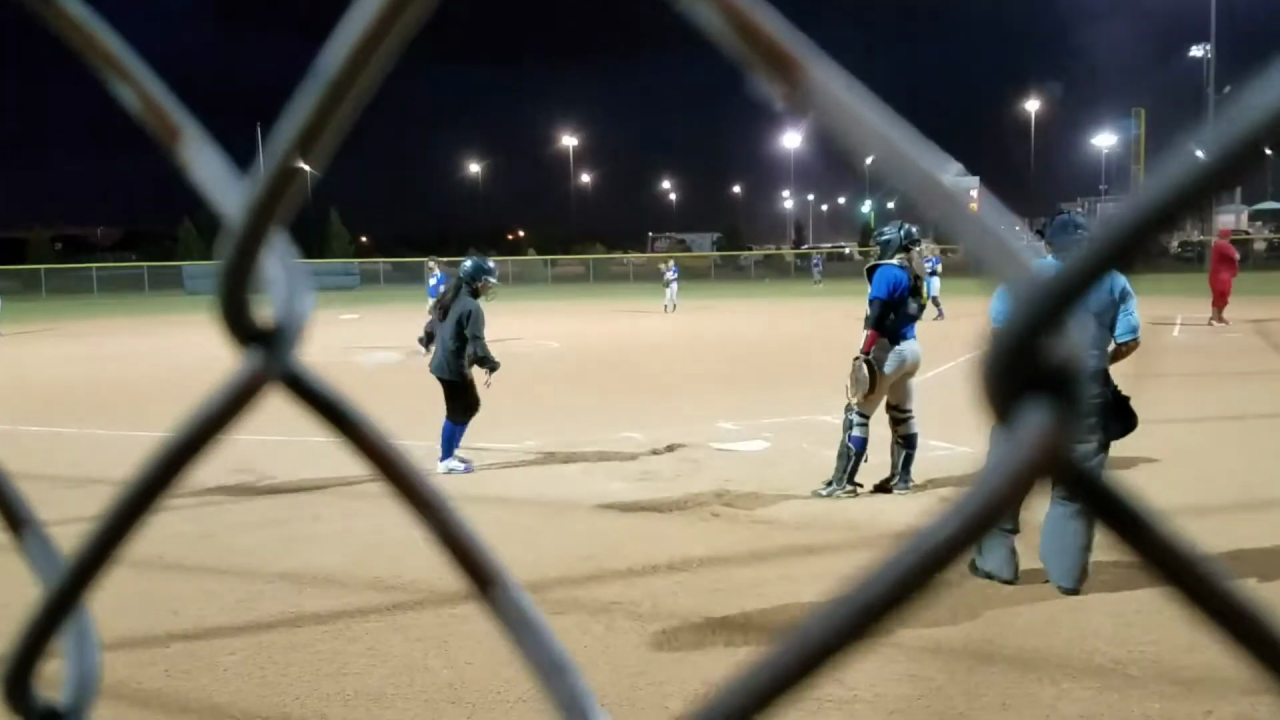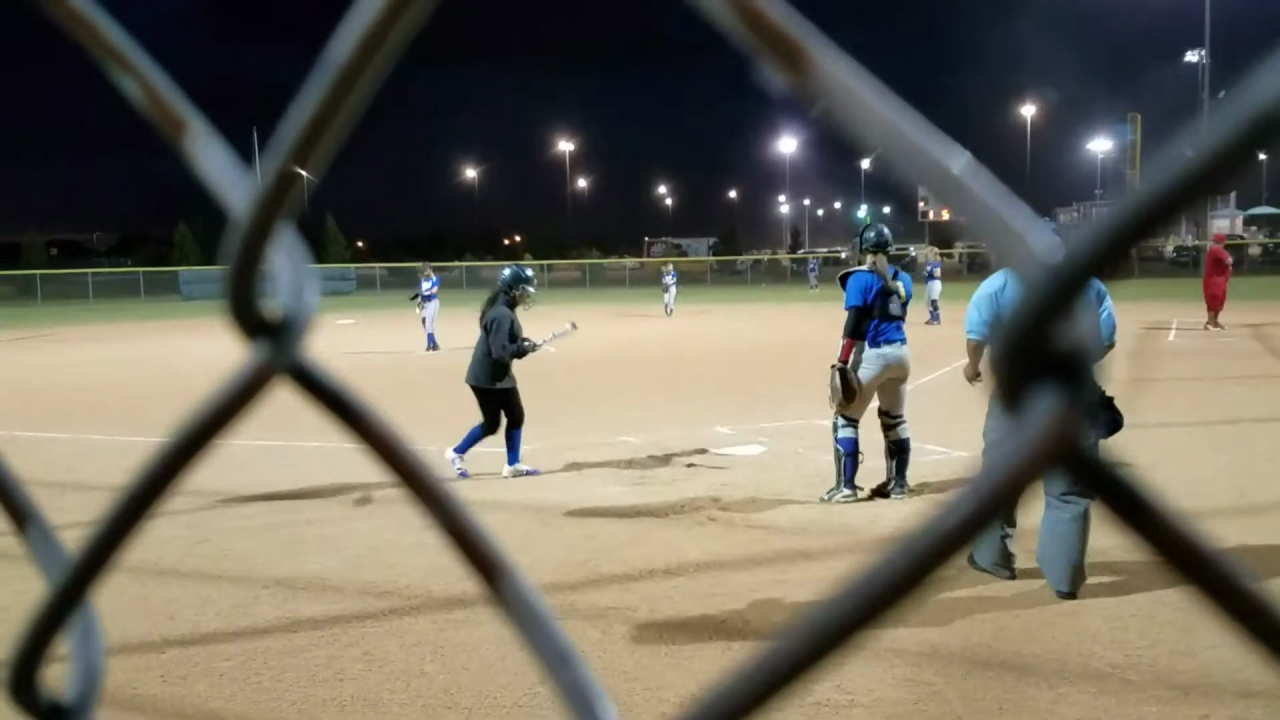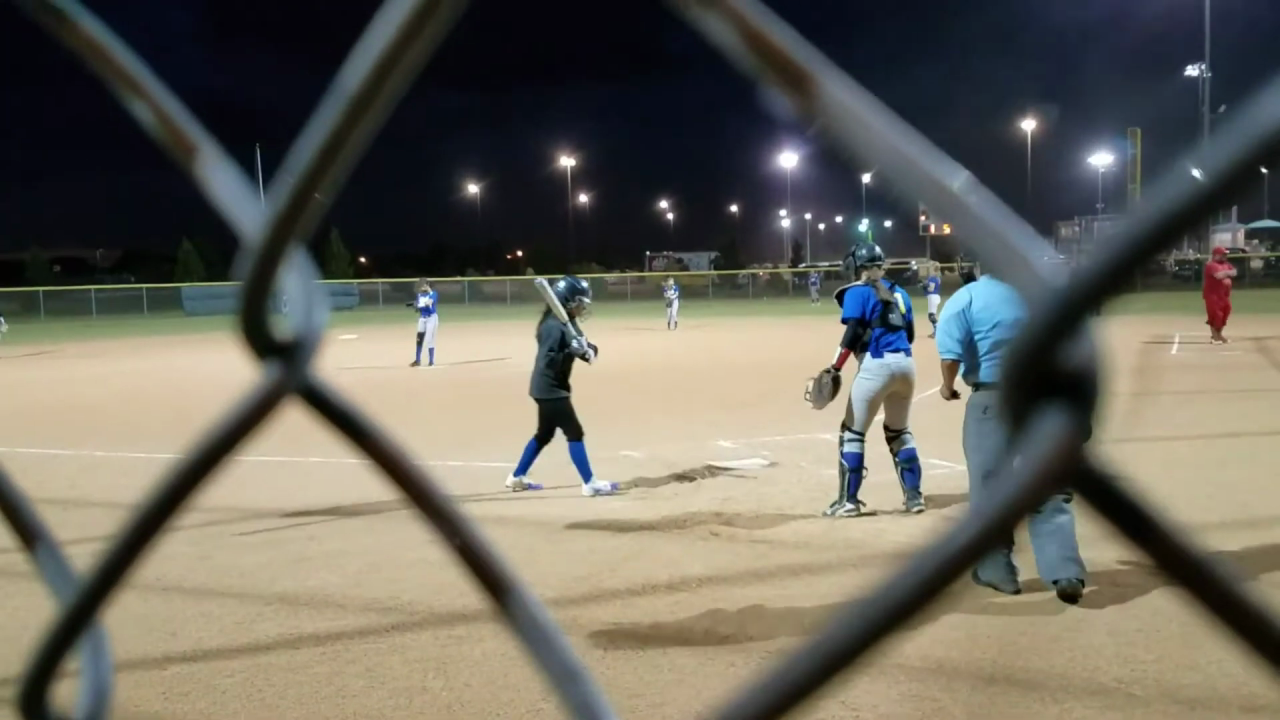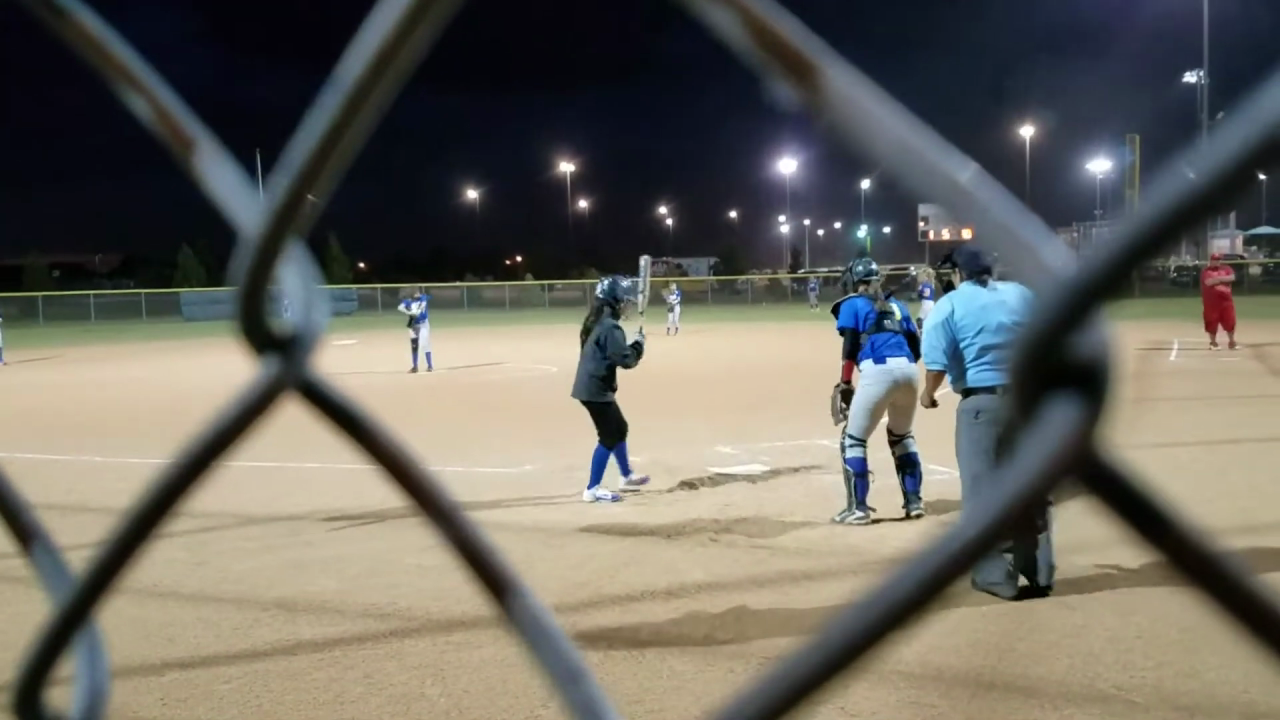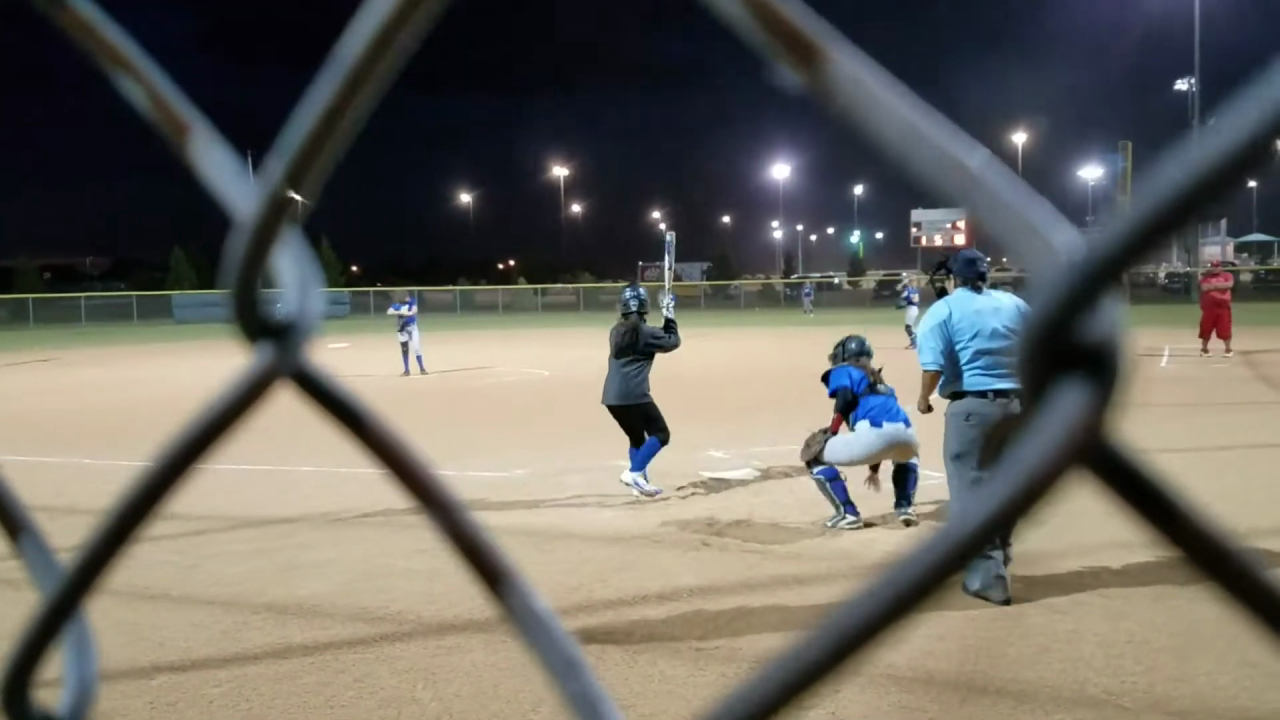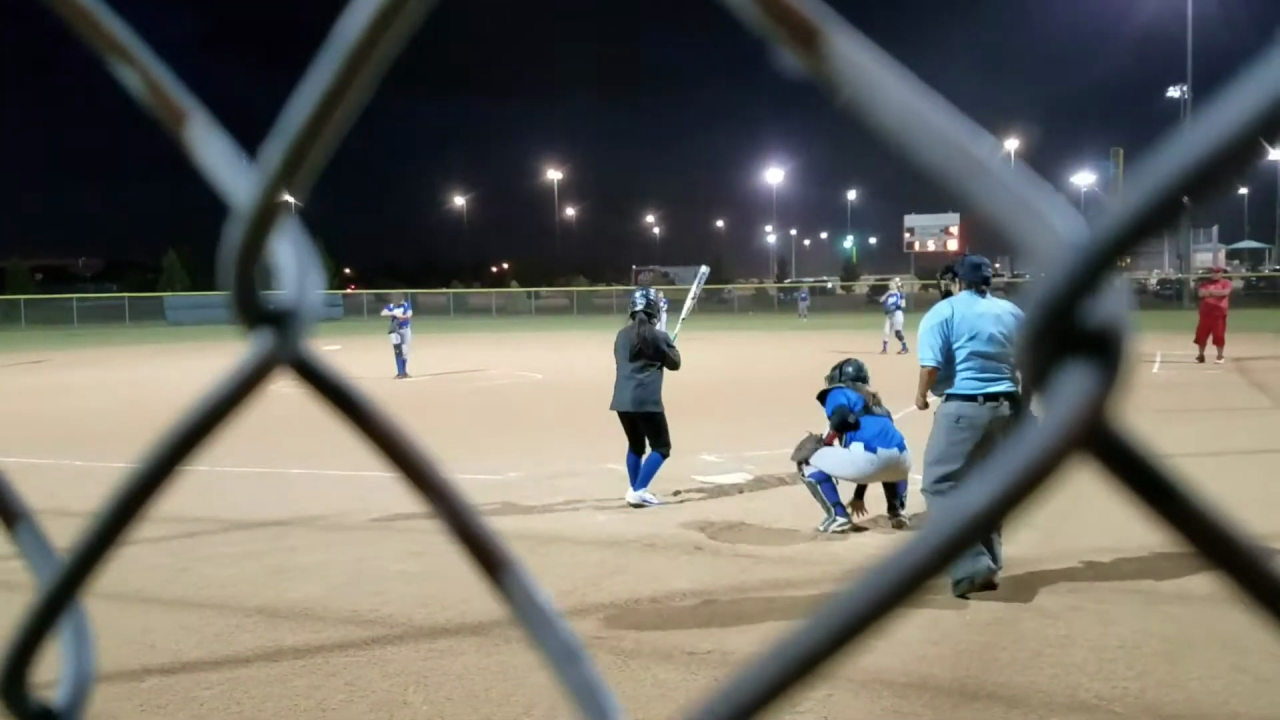
dt=0.4s
person 1, frame 1
right shoulder: (1114, 282)
left elbow: (1000, 327)
right elbow: (1129, 341)
right hip: (1088, 391)
right knee: (1075, 486)
left ankle: (997, 561)
right ankle: (1067, 573)
person 1, frame 2
left shoulder: (1000, 282)
right shoulder: (1089, 285)
left elbow: (976, 335)
right elbow: (1106, 339)
left wrist: (972, 365)
right knee: (1070, 488)
left ankle: (992, 555)
right ankle: (1065, 577)
person 1, frame 3
left shoulder: (965, 299)
left elbow: (950, 354)
left wrist: (948, 386)
left hip: (992, 400)
left knee: (989, 484)
right knee: (1050, 491)
left ankle: (997, 571)
right ankle: (1066, 573)
person 1, frame 4
left shoulder: (948, 306)
right shoulder: (1023, 295)
left elbow: (937, 363)
left wrist: (928, 393)
left hip: (983, 404)
left knee: (985, 489)
left ankle: (997, 575)
right ankle: (1038, 574)
person 1, frame 5
left shoulder: (943, 310)
right shoulder: (1016, 304)
left elbow: (933, 366)
left wrist: (924, 398)
right wrist: (1025, 396)
left hip: (971, 408)
right hip: (1016, 405)
left knee: (972, 493)
left ankle: (987, 579)
right ankle: (997, 563)
person 1, frame 6
left shoulder: (944, 311)
right shoulder: (1014, 313)
left elbow: (931, 365)
left wrist: (921, 395)
right wrist: (1023, 408)
left hip: (962, 409)
right hip: (1005, 409)
left knee: (941, 486)
left ankle: (972, 566)
right ankle: (987, 566)
person 2, frame 1
left shoulder: (886, 272)
right shoulder: (919, 277)
left elbow: (877, 317)
right elbow: (912, 313)
left wrist: (863, 353)
left hip: (888, 351)
right hip: (910, 349)
left knee: (857, 413)
right knee: (903, 414)
left ankle: (843, 481)
right ankle: (901, 478)
person 2, frame 2
left shoulder: (859, 278)
right shoulder: (903, 279)
left elbow: (854, 323)
right elbow: (897, 314)
left wrist: (841, 362)
left hip: (873, 354)
right hip: (900, 353)
left knee: (846, 419)
right knee: (895, 419)
left ankle: (846, 486)
right ankle: (897, 483)
person 2, frame 3
left shoulder: (856, 291)
right shoulder: (898, 292)
left elbow: (853, 332)
right elbow: (909, 334)
left wrist: (835, 367)
left hip: (877, 366)
right hip: (905, 364)
left knee: (852, 432)
right knee: (899, 431)
left ankle: (848, 500)
right ankle: (914, 496)
person 2, frame 4
left shoulder: (851, 304)
right shoulder: (896, 305)
left elbow: (851, 343)
right elbow: (915, 346)
left wrist: (844, 383)
left hip: (878, 373)
right hip: (908, 371)
left knee: (853, 440)
right knee: (902, 437)
left ankle: (858, 508)
right ankle: (914, 502)
person 2, frame 5
left shoulder: (841, 372)
right shoulder: (878, 379)
left elbow: (845, 398)
left wrist: (831, 430)
right wrist: (874, 468)
left hip: (874, 433)
right hip: (903, 433)
left knee: (813, 456)
right knee: (907, 455)
left ankle: (847, 512)
right ankle: (905, 507)
person 2, frame 6
left shoulder: (837, 393)
right shoulder: (875, 401)
left elbow: (842, 419)
left wrist: (829, 440)
right wrist: (858, 496)
left hip: (868, 457)
right hip: (900, 461)
left knee: (807, 460)
left ankle: (837, 516)
right ankle: (898, 511)
person 3, frame 1
left shoulder: (450, 299)
right shoulder: (471, 307)
left elbow: (434, 326)
right elbow: (476, 343)
right wrist: (490, 366)
left hip: (447, 363)
right hip: (454, 367)
left knee: (471, 405)
right knee: (456, 413)
left ankle: (450, 450)
right ankle: (446, 460)
person 3, frame 2
left shoulder: (507, 311)
right shoulder: (501, 315)
right elbow: (500, 352)
left wrist: (525, 346)
right wrist: (525, 349)
left hip: (502, 375)
right hip: (487, 377)
left knee: (516, 416)
right knee: (491, 424)
left ankle: (513, 464)
right ankle: (457, 454)
person 3, frame 3
left shoulder: (568, 325)
right shoulder: (554, 327)
left elbow: (582, 347)
right elbow: (548, 362)
left wrist: (588, 350)
right wrist: (572, 352)
left hip: (551, 388)
right hip: (550, 389)
left knee: (544, 433)
right knee: (574, 432)
left ankle: (517, 477)
right ankle: (590, 483)
person 3, frame 4
left shoulder: (595, 322)
right shoulder: (610, 327)
right elbow: (627, 361)
left wrist: (633, 348)
right wrist: (639, 345)
left hip: (590, 387)
right hip: (596, 390)
left knee: (618, 429)
right knee: (609, 437)
left ankle: (627, 477)
right ankle: (592, 489)
person 3, frame 5
left shoulder: (616, 331)
right shoulder: (647, 333)
right elbow: (673, 342)
left wrist: (665, 320)
right wrist: (669, 318)
left hip: (612, 396)
right hip: (634, 395)
left knee: (637, 438)
right knee: (660, 434)
left ankle: (640, 482)
right ankle: (634, 473)
person 3, frame 6
left shoulder: (622, 335)
right shoulder: (659, 336)
right elbow: (674, 363)
right wrist: (673, 354)
left hip: (623, 400)
right hip: (647, 401)
left knee: (636, 445)
right knee: (661, 447)
left ankle: (635, 489)
right ankle: (638, 491)
